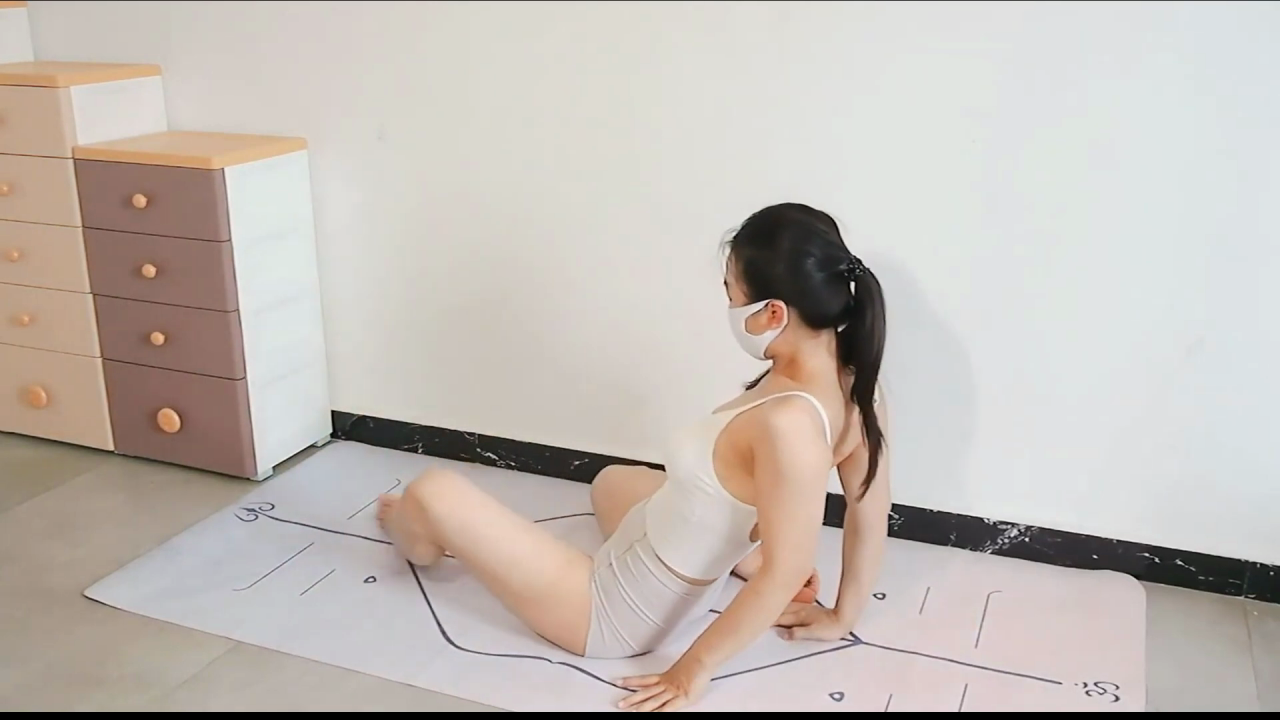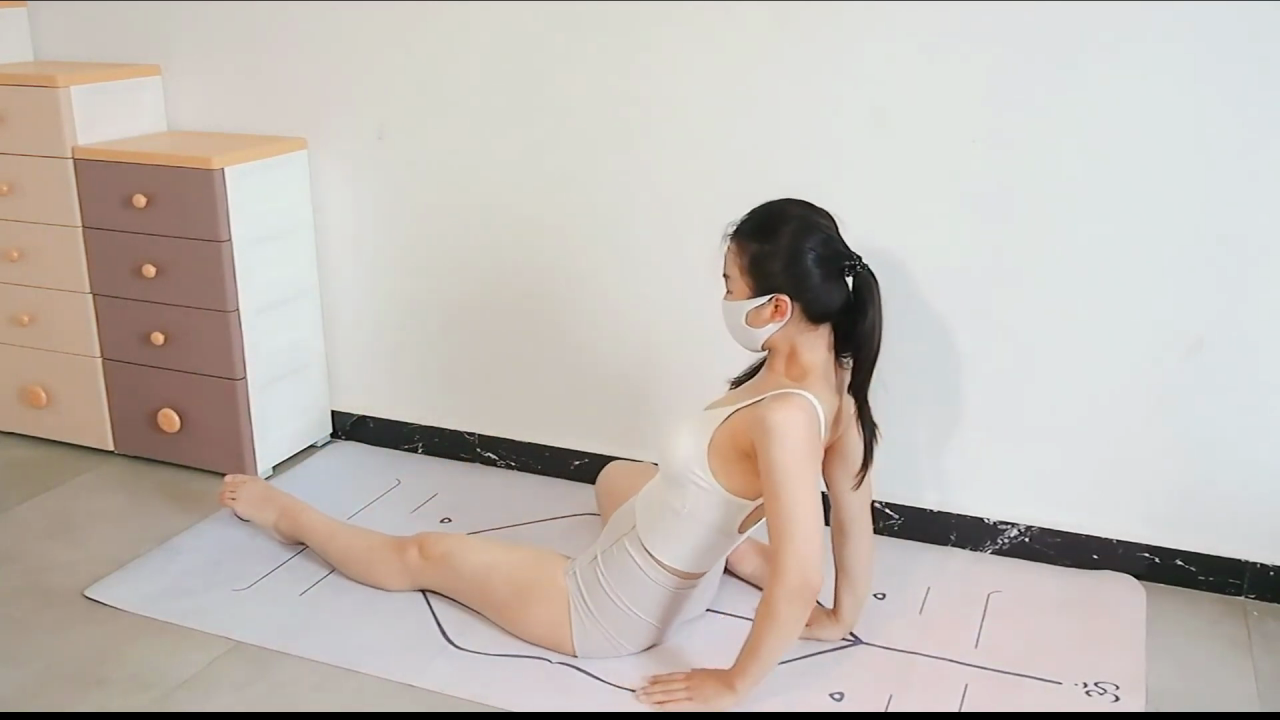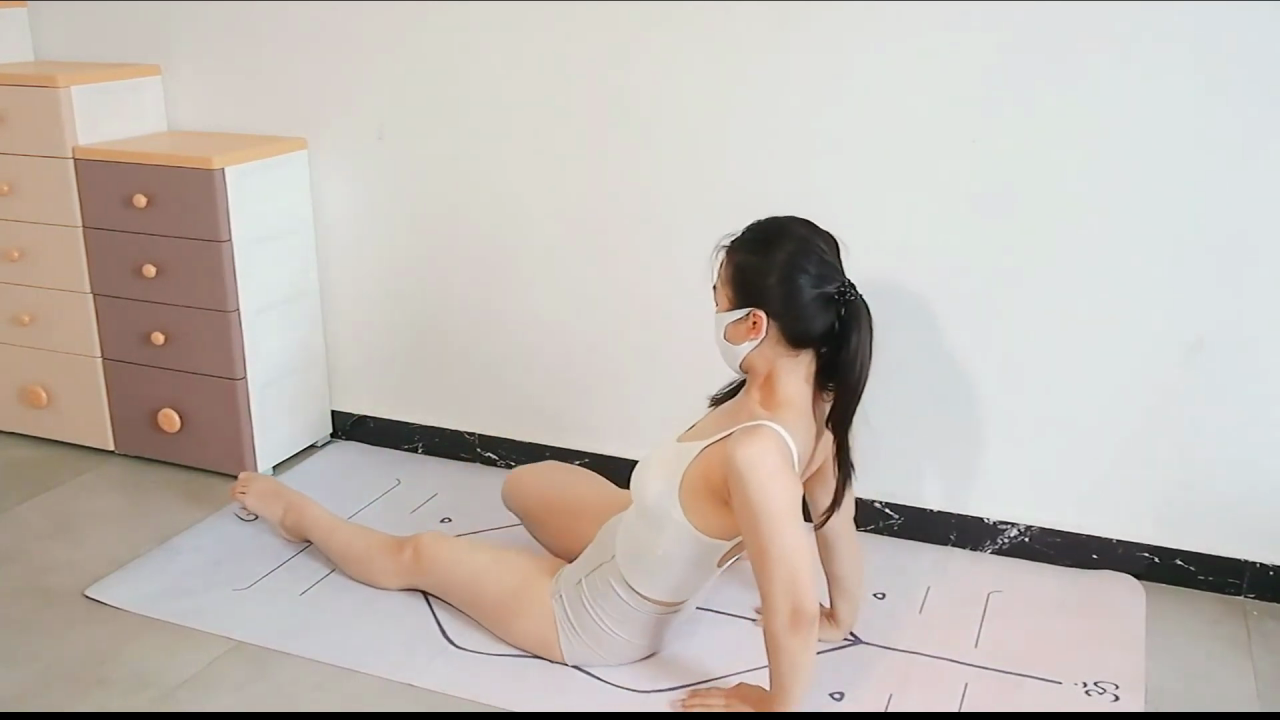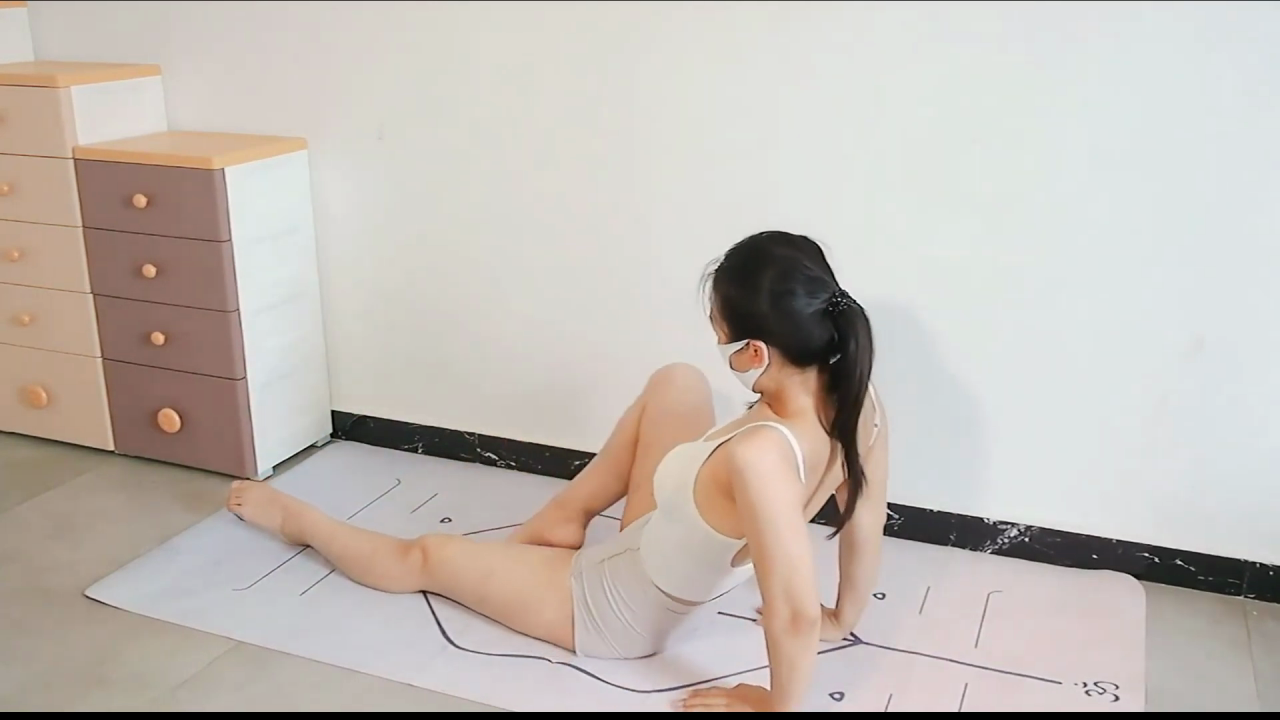
dt=1s
person 1, frame 1
left shoulder: (789, 423)
right shoulder: (851, 383)
left elbow: (786, 573)
right elbow: (870, 510)
left wrist: (691, 671)
right wrist: (841, 616)
left hip: (614, 616)
right hip: (675, 584)
left knee: (434, 494)
right knee: (614, 481)
left ankle: (422, 544)
person 1, frame 2
left shoulder: (784, 418)
right shoulder: (836, 376)
left elbow: (800, 580)
right elbow: (853, 506)
left wrist: (735, 683)
right wrist: (842, 615)
left hip: (615, 611)
right hip: (682, 579)
left knee: (427, 556)
right knee: (618, 477)
left ankle: (291, 517)
right ankle: (751, 560)
person 1, frame 3
left shoulder: (755, 452)
right shoulder: (816, 394)
left elbow: (793, 610)
right elbow: (834, 514)
left wrist: (778, 705)
right wrist: (842, 617)
left hip: (602, 621)
right hip: (638, 545)
left knee: (419, 555)
right knee: (522, 484)
left ankle: (298, 515)
person 1, frame 4
left shoulder: (758, 456)
right shoulder: (857, 407)
left elbow: (795, 613)
right elbow: (866, 524)
left wrist: (779, 704)
right wrist: (842, 618)
left hip: (616, 609)
right hip: (664, 552)
left knee: (426, 557)
right knee: (676, 382)
left ankle: (295, 518)
right ankle: (562, 517)
